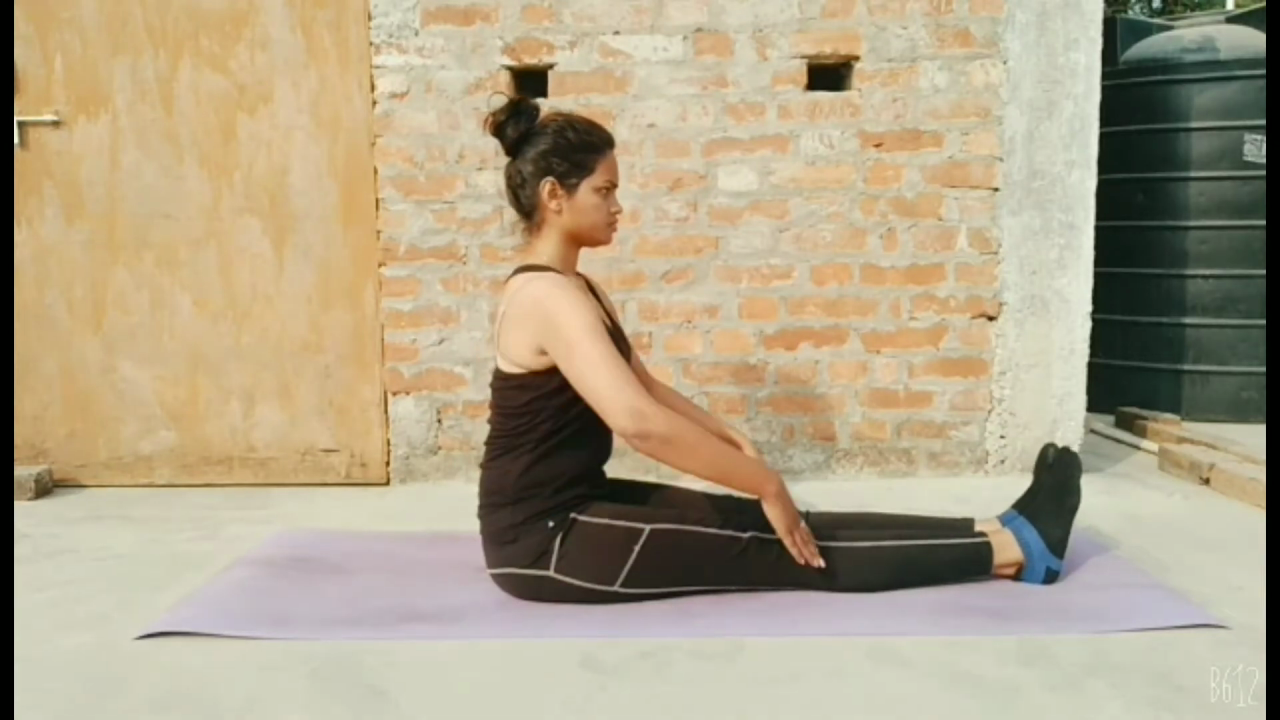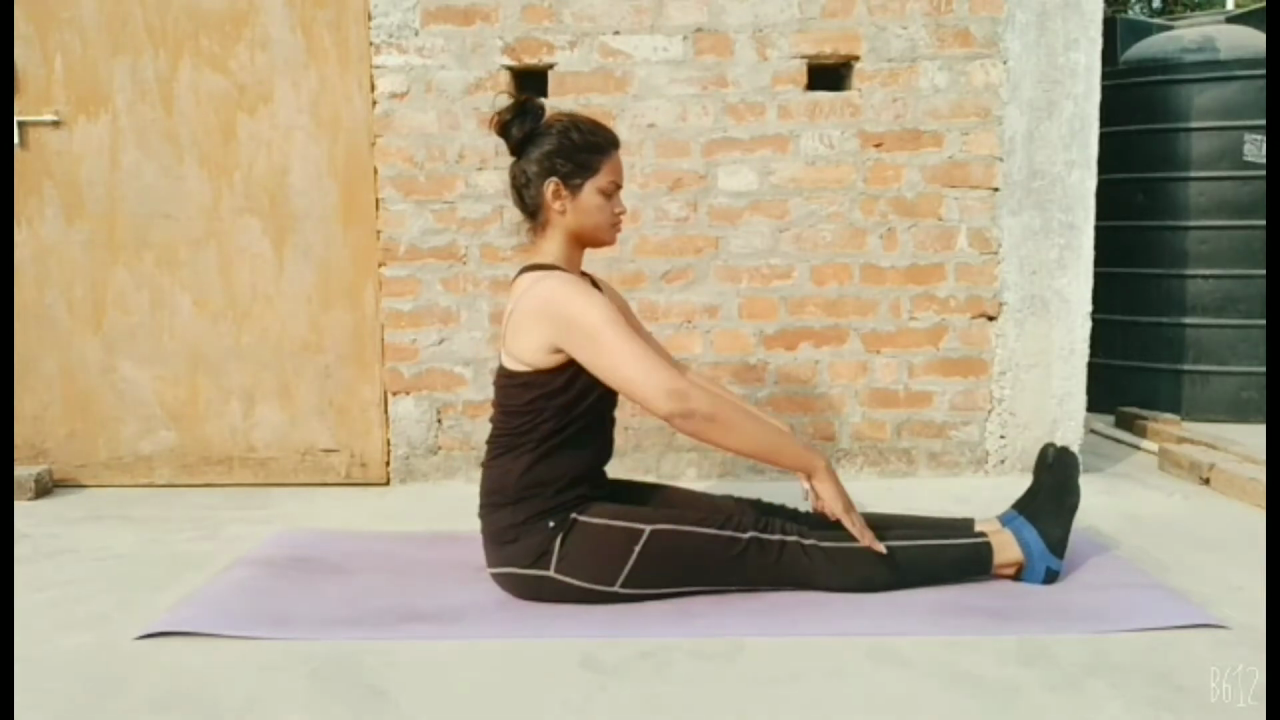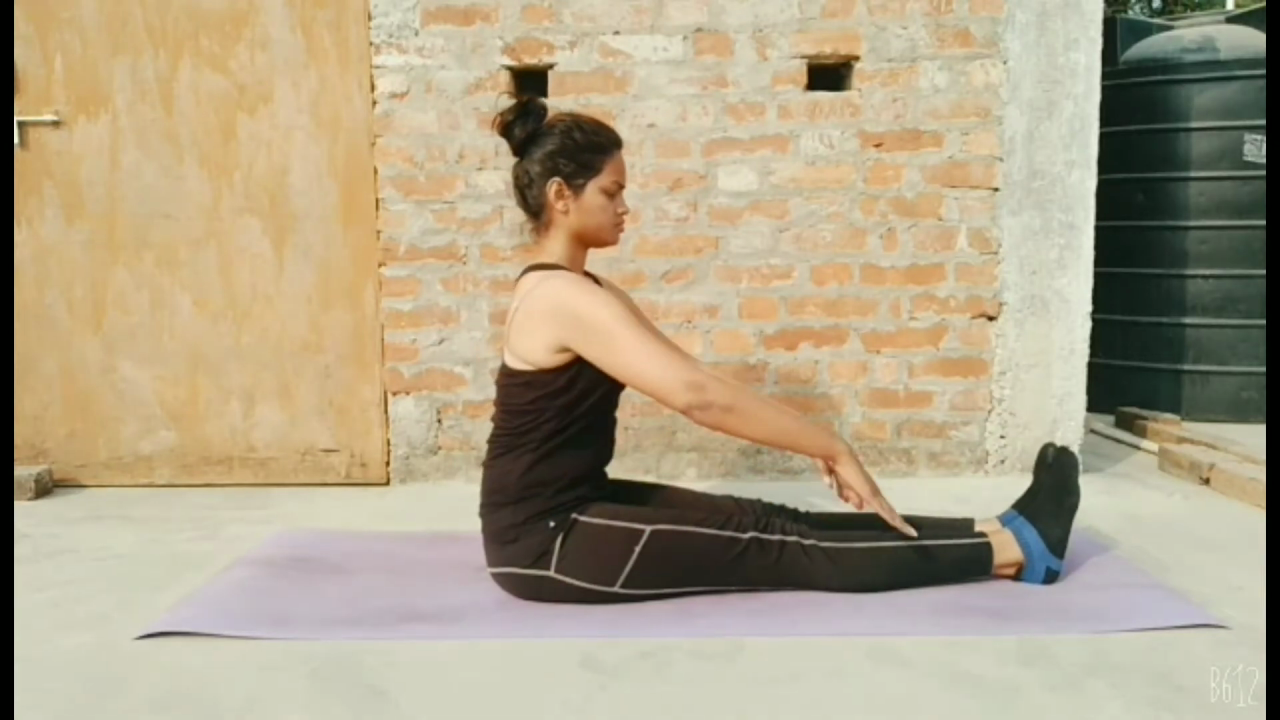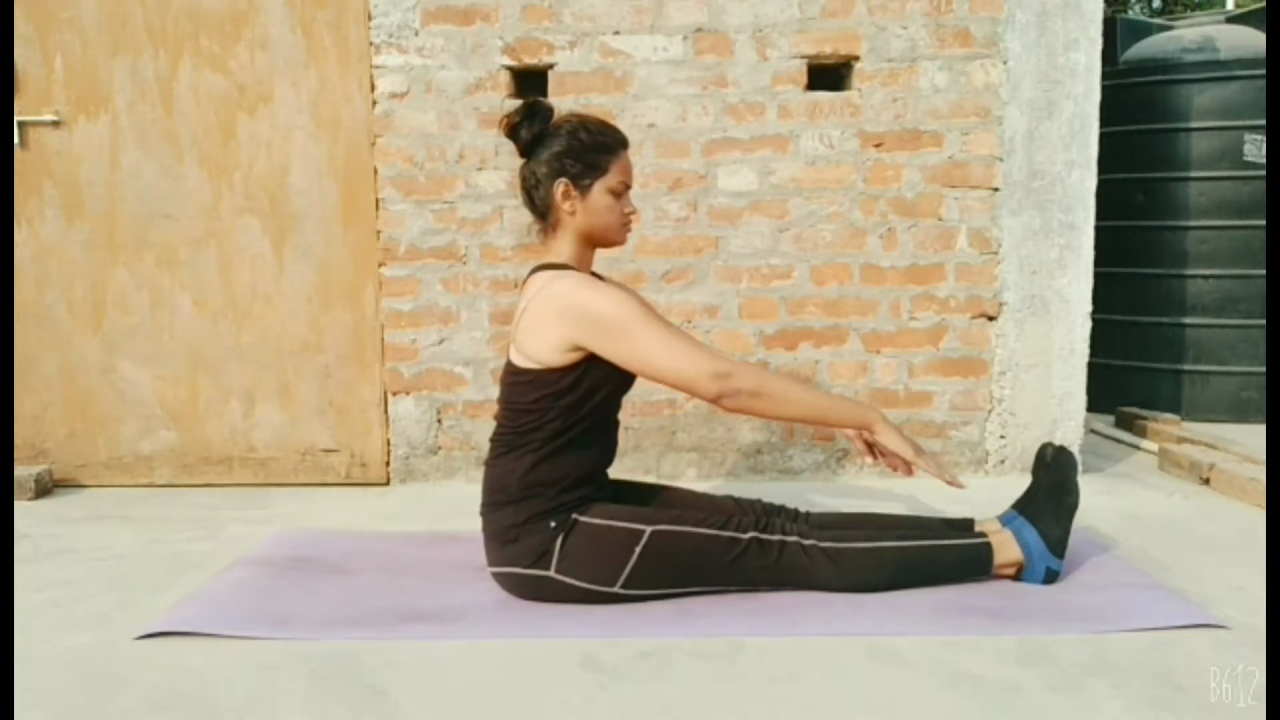
dt=0.1s
person 1, frame 1
left shoulder: (569, 287)
right shoulder: (547, 297)
left elbow: (645, 388)
right elbow: (638, 419)
left wrist: (733, 442)
right wrist: (765, 485)
left hip: (574, 510)
right hip: (542, 541)
left knee: (771, 525)
right knee: (766, 540)
left ankle: (998, 536)
right ankle: (1012, 550)
person 1, frame 2
left shoulder: (574, 288)
right shoulder: (556, 298)
left elbow: (675, 379)
right elbow: (681, 399)
left wrist: (796, 447)
right wrist: (811, 462)
left hip: (573, 510)
right hip: (542, 541)
left knee: (768, 523)
right knee: (773, 545)
left ankle: (996, 535)
right ankle: (1011, 550)
person 1, frame 3
left shoulder: (578, 288)
right shoulder: (562, 297)
left elbow: (689, 371)
right elbow: (696, 393)
left wrist: (816, 441)
right wrist: (832, 447)
left hip: (574, 510)
right hip: (542, 541)
left knee: (767, 525)
right knee: (771, 544)
left ankle: (995, 536)
right ankle: (1011, 550)
person 1, frame 4
left shoulder: (576, 289)
right shoulder: (574, 299)
left elbow: (707, 369)
right elbow: (723, 380)
left wrist: (850, 414)
right wrist: (863, 418)
left hip: (573, 510)
right hip: (542, 541)
left knee: (769, 523)
right knee: (770, 545)
left ankle: (997, 535)
right ankle: (1012, 549)
